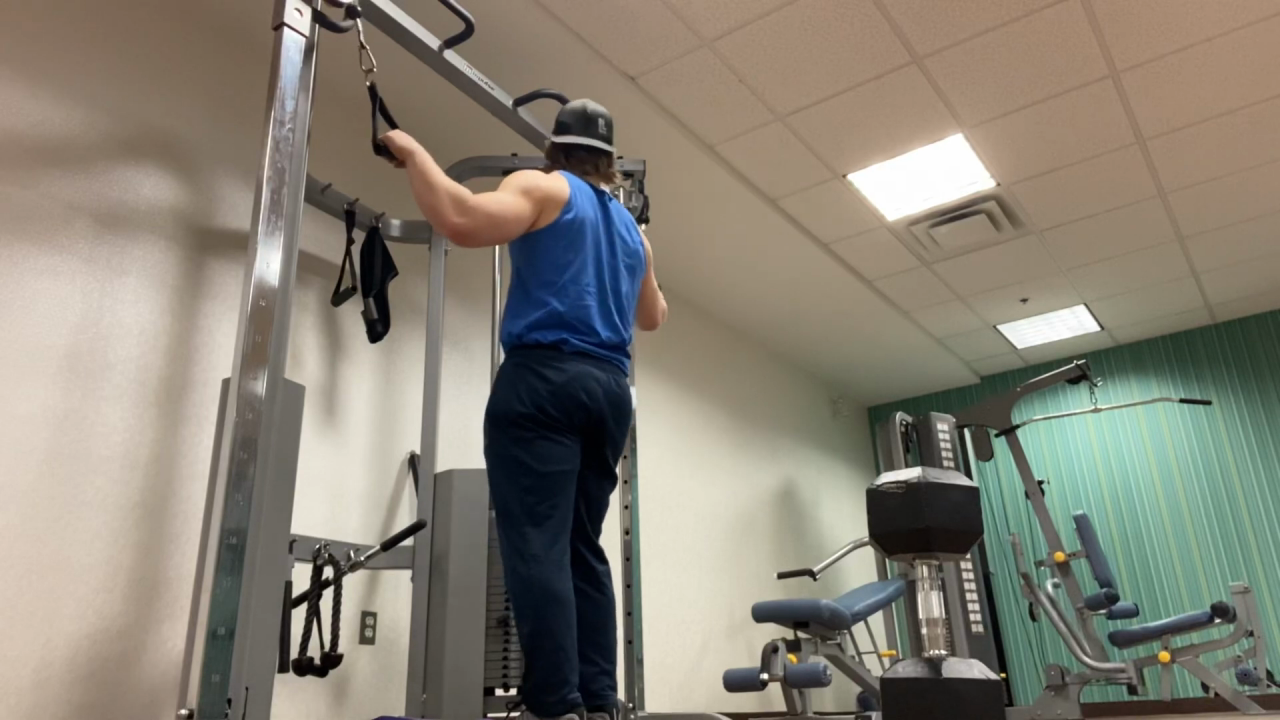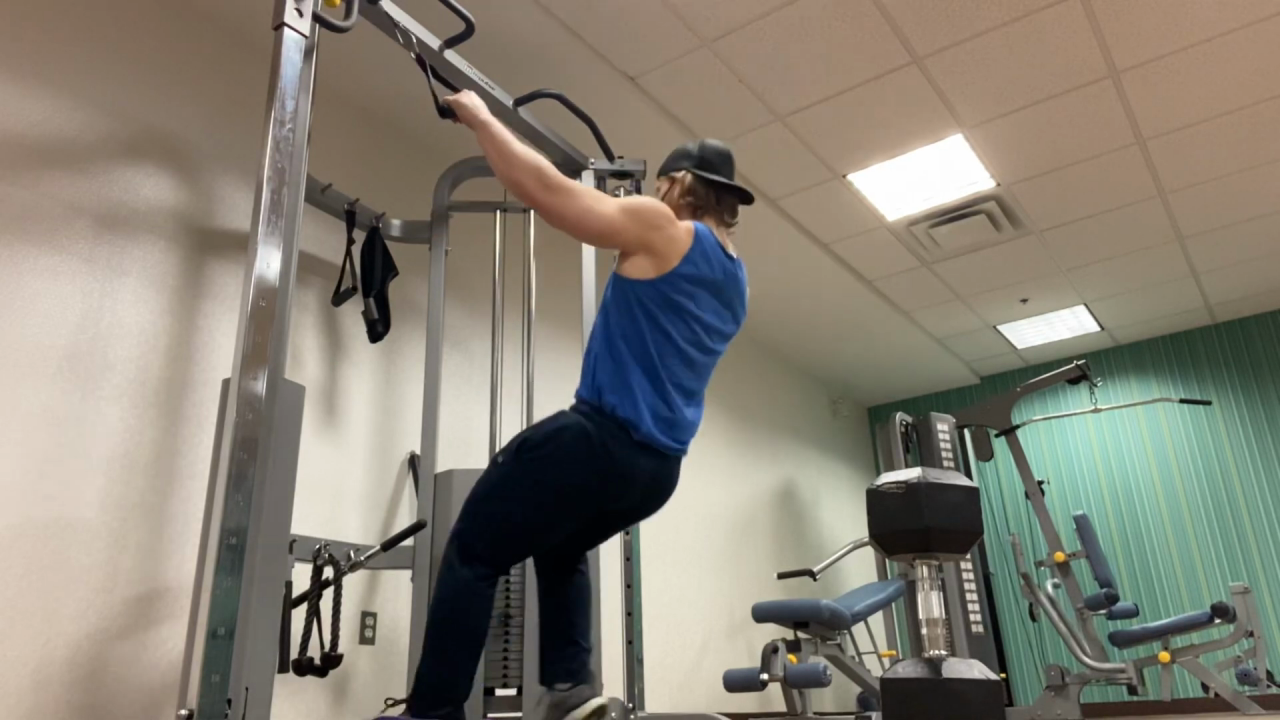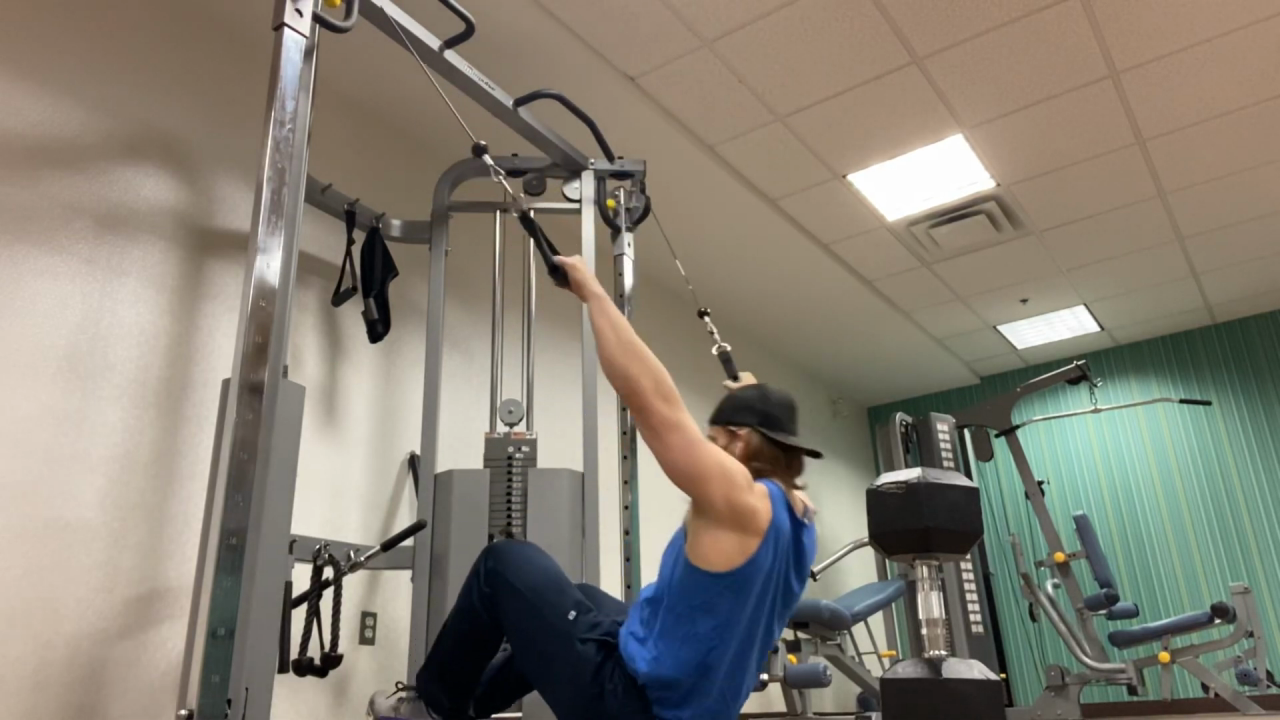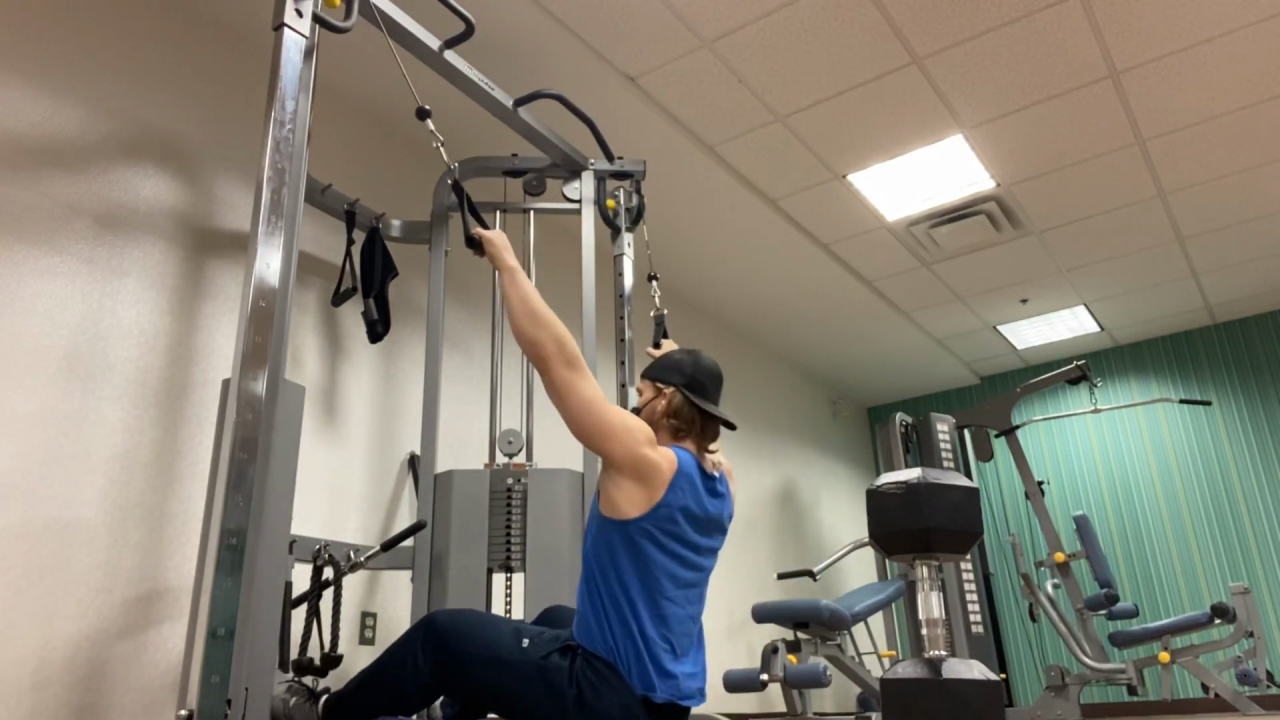
dt=1s
person 1, frame 1
left shoulder: (543, 188)
right shoulder: (631, 229)
left elbow: (462, 220)
right elbow: (653, 316)
left wrist: (413, 153)
left hip: (543, 381)
right hip: (610, 391)
left knee: (537, 547)
right knee: (581, 550)
person 1, frame 2
left shoulder: (660, 231)
right shoulder: (736, 279)
left elbow: (544, 190)
left wrist: (479, 117)
left hip: (601, 439)
right hip: (656, 466)
left knee: (474, 553)
right knee: (560, 550)
person 1, frame 3
left shoulder: (741, 503)
right shoulder: (798, 516)
left elbow: (651, 398)
right elbow: (770, 436)
left wrist: (592, 291)
right wrist: (749, 394)
left knee: (506, 564)
right knee: (578, 601)
person 1, frame 4
left shoulder: (644, 460)
right shoulder: (718, 480)
left elbow: (556, 358)
right elbow: (695, 412)
left wrist: (506, 262)
right wrist: (673, 361)
left knee: (444, 635)
right knee: (556, 623)
